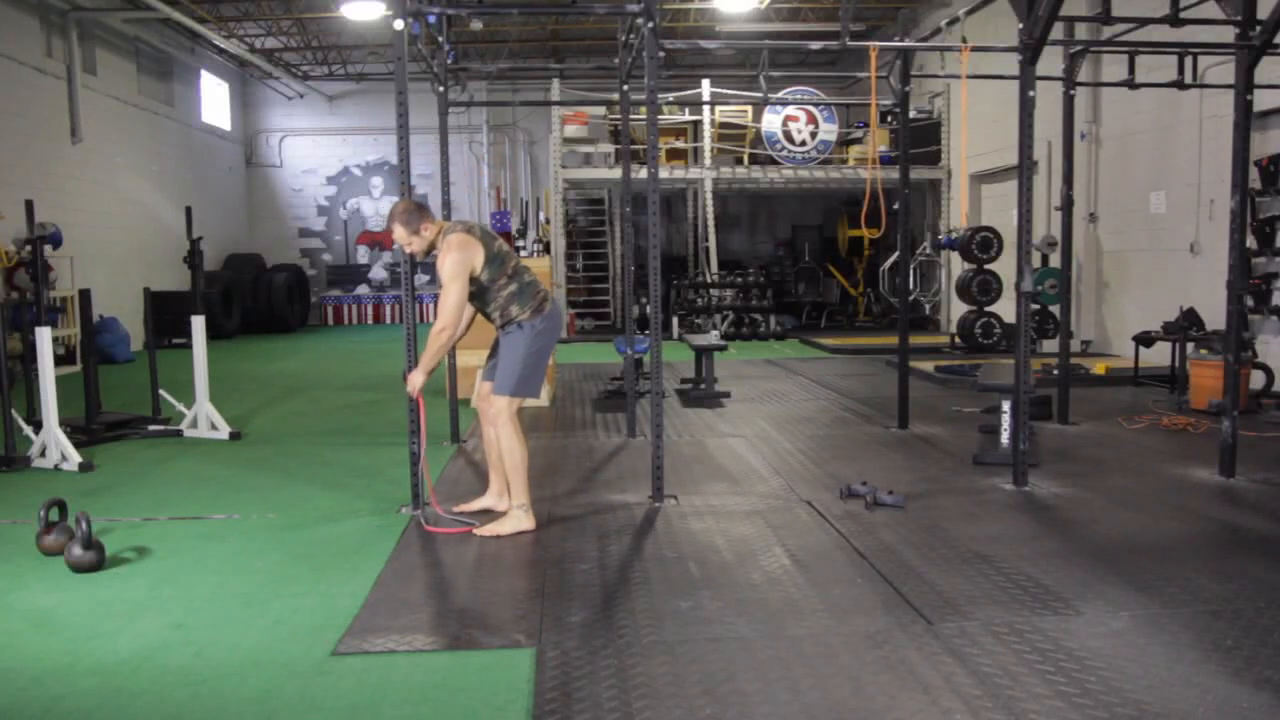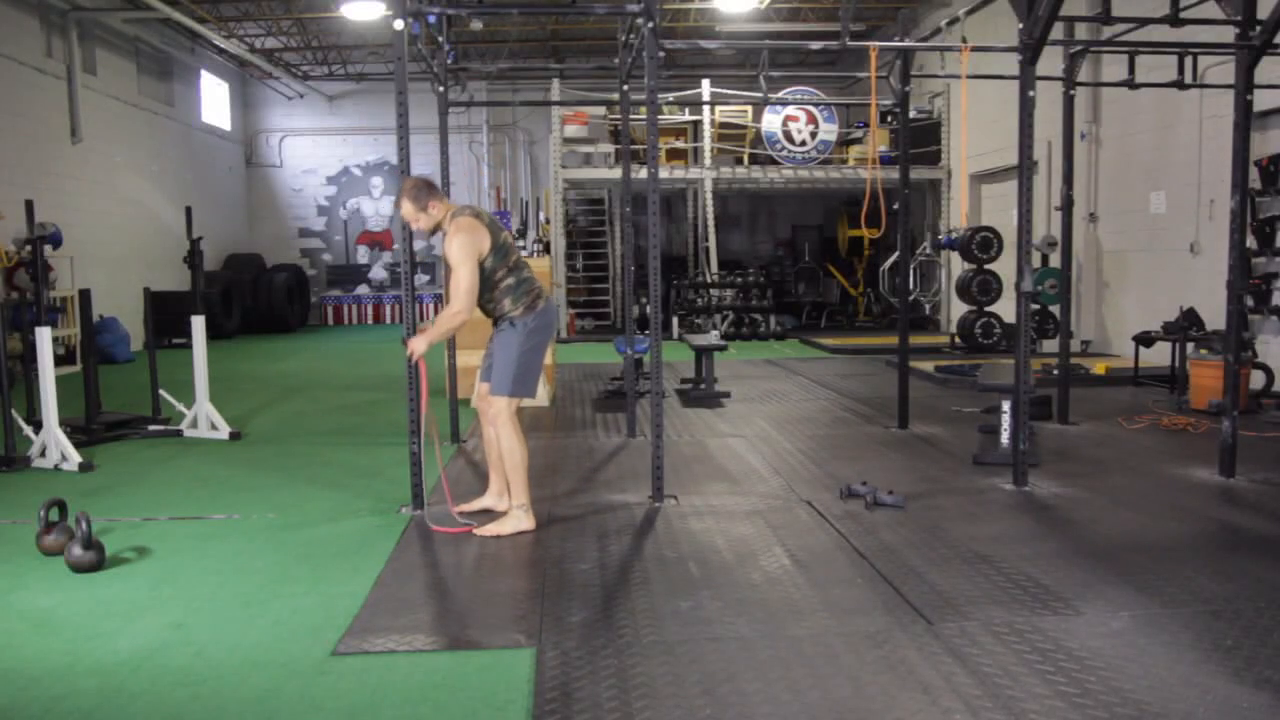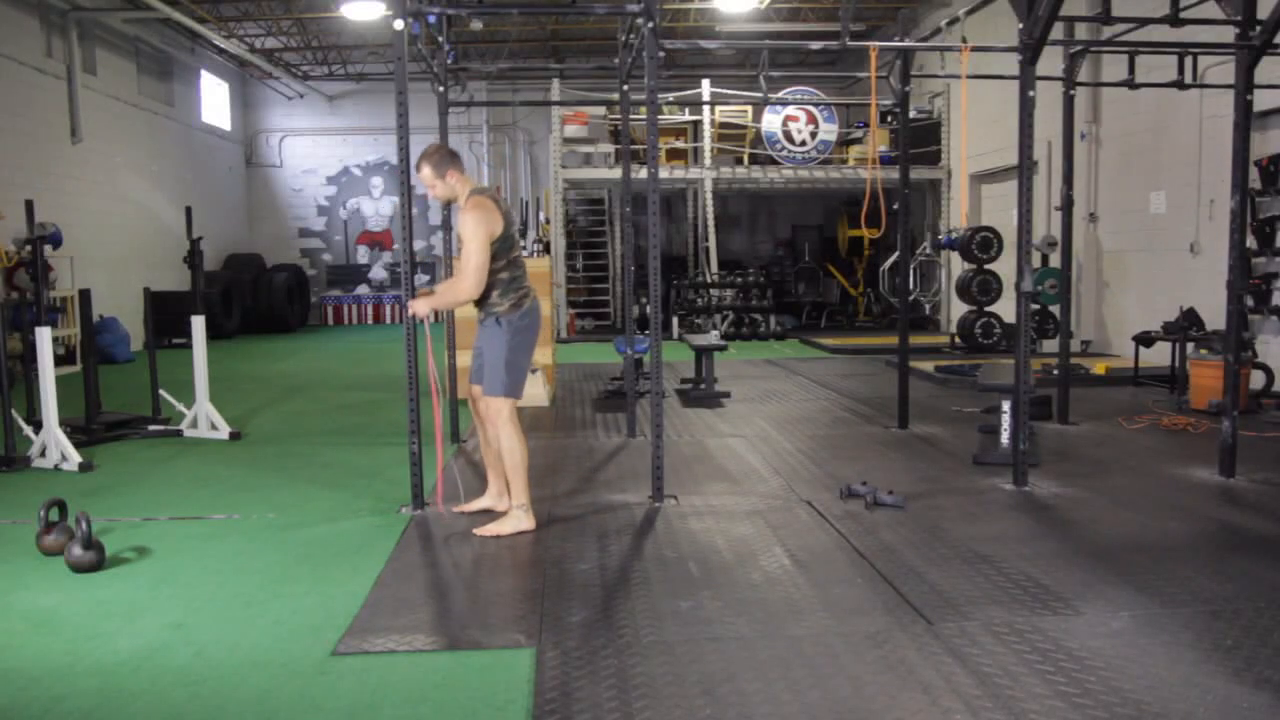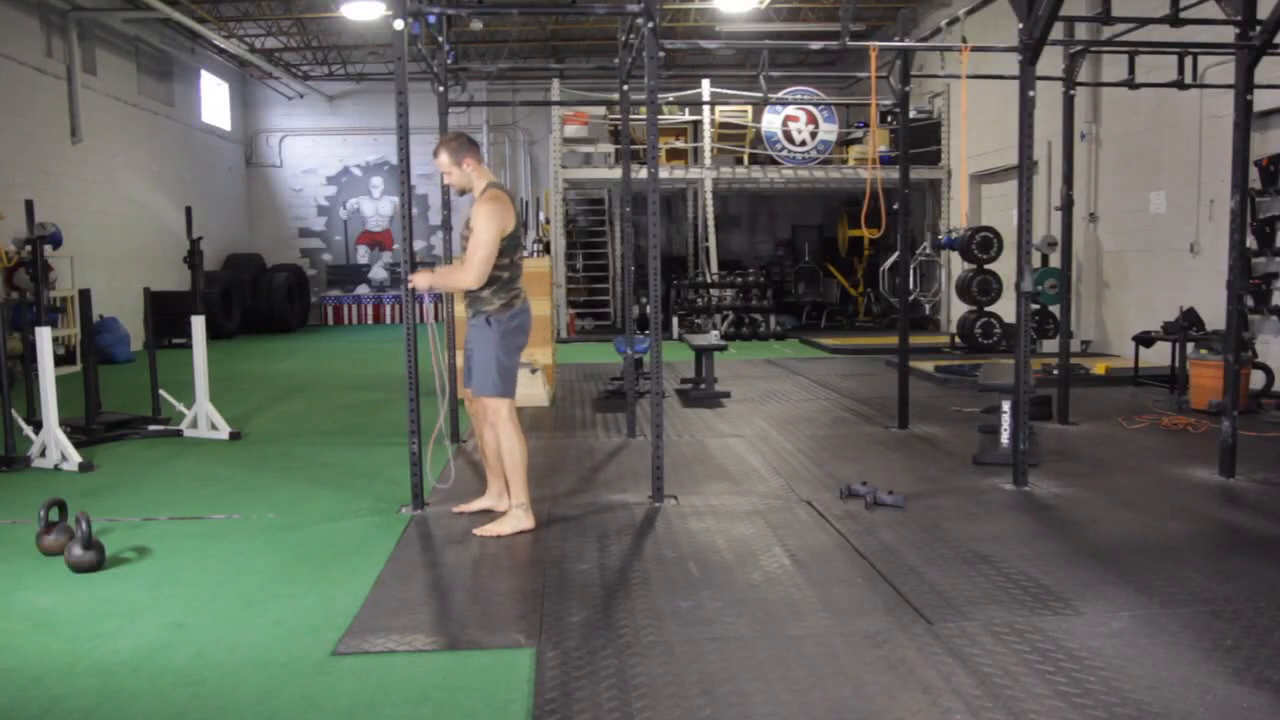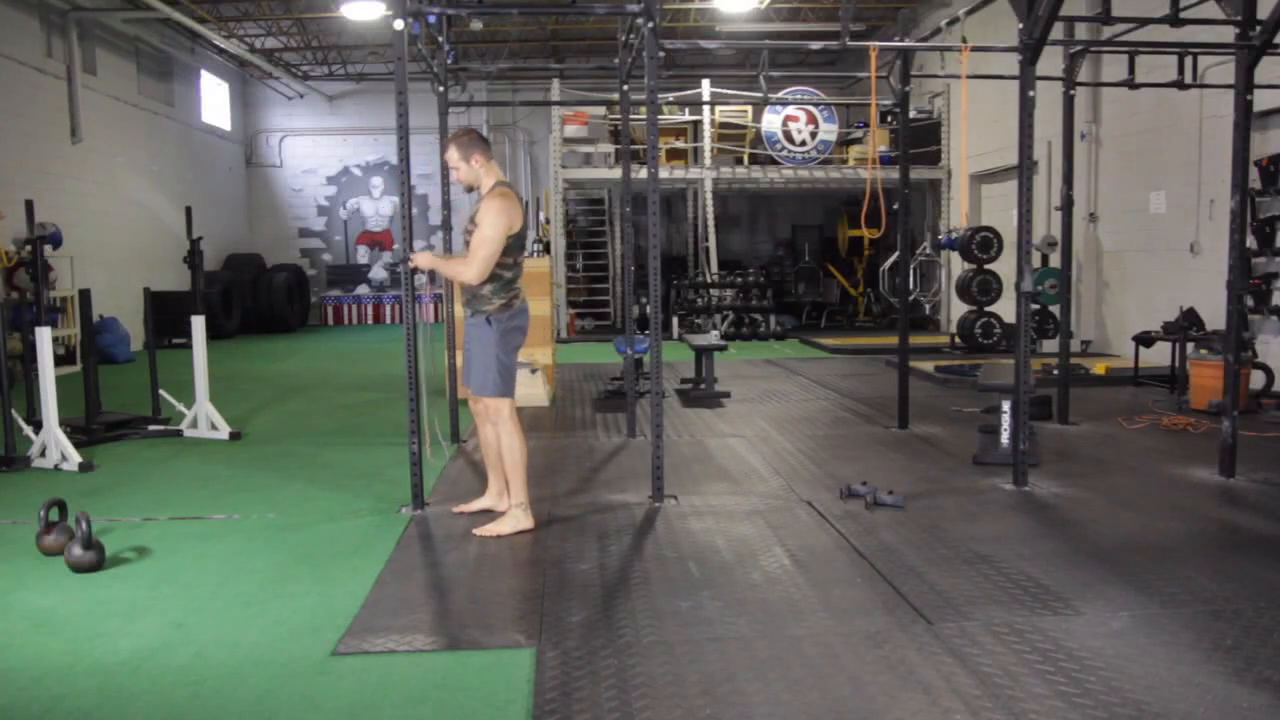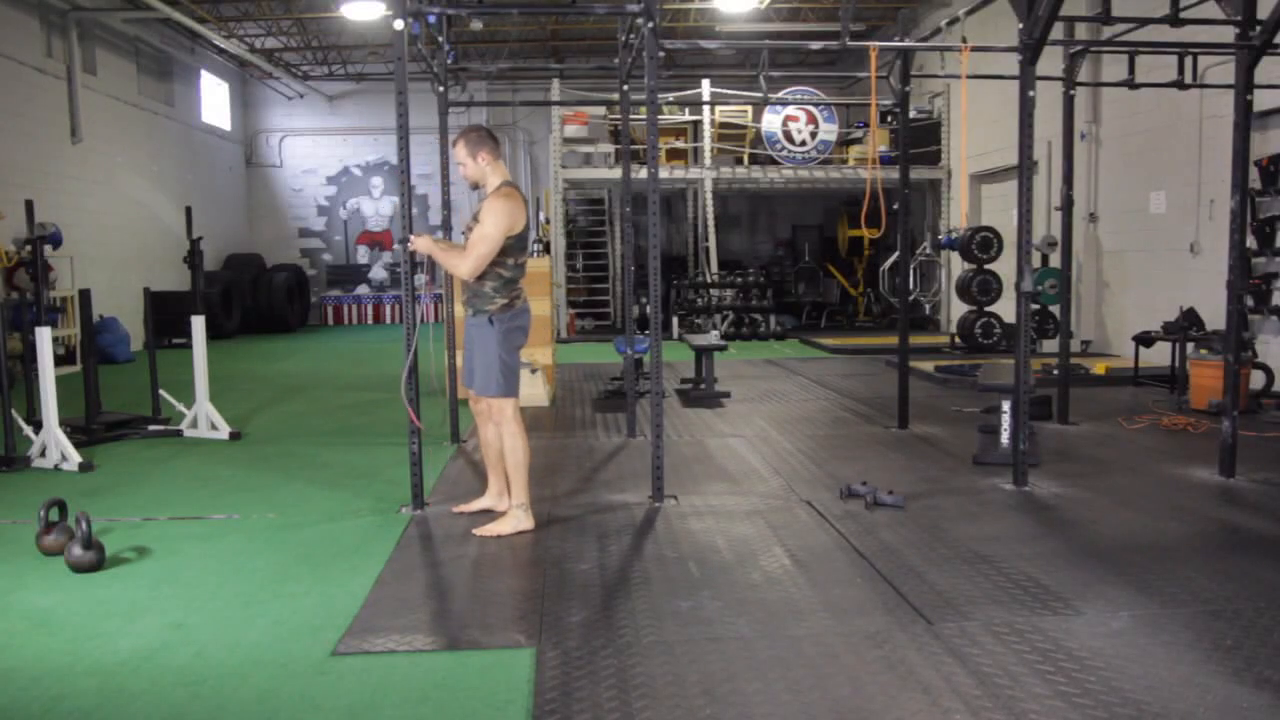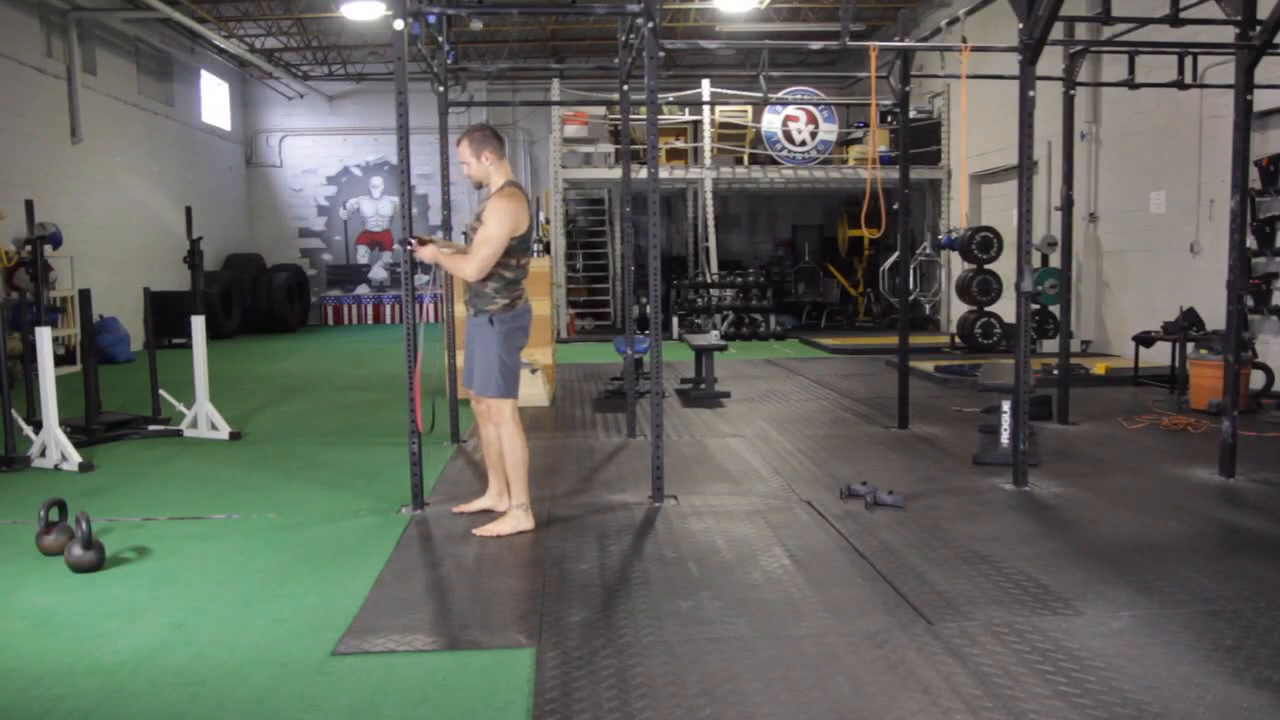
dt=0.2s
person 1, frame 1
left shoulder: (453, 252)
right shoulder: (458, 236)
left elbow: (445, 327)
right elbow: (467, 307)
left wrist: (421, 370)
right wrist: (435, 359)
left hip: (532, 323)
right hip: (519, 322)
left knee: (502, 412)
right knee: (485, 403)
left ankle: (521, 512)
right ankle: (498, 493)
person 1, frame 2
left shoulder: (460, 235)
right shoulder: (466, 220)
left elbow: (461, 310)
right elbow: (469, 294)
left wrist: (426, 339)
right wrist: (434, 330)
left hip: (526, 321)
right hip: (515, 319)
left knee: (501, 411)
right knee: (485, 403)
left ankle: (521, 512)
right ankle: (498, 493)
person 1, frame 3
left shoulder: (474, 211)
right shoulder: (481, 200)
left elbow: (471, 287)
left wrist: (430, 304)
right wrist: (436, 292)
left hip: (509, 318)
right hip: (500, 316)
left knee: (499, 411)
right knee: (480, 402)
left ankle: (521, 512)
right ankle: (497, 493)
person 1, frame 4
left shoulder: (489, 204)
right shoulder: (491, 197)
left elbow: (473, 277)
left wrist: (430, 280)
right wrist: (436, 273)
left hip: (498, 318)
right hip: (488, 316)
left knee: (499, 411)
right knee: (477, 403)
left ankle: (521, 511)
right ankle: (497, 494)
person 1, frame 5
left shoulder: (497, 202)
right shoulder: (494, 198)
left elbow: (475, 271)
left wrist: (432, 261)
right wrist: (439, 260)
left hip: (496, 318)
right hip: (485, 316)
left knee: (500, 411)
right knee: (481, 406)
left ankle: (520, 511)
right ankle: (497, 493)
person 1, frame 6
left shoulder: (502, 202)
right shoulder: (499, 197)
left elbow: (468, 267)
left wrist: (431, 247)
right wrist: (437, 245)
left hip: (498, 317)
right hip: (484, 315)
left knee: (503, 411)
right knee: (482, 405)
left ankle: (521, 511)
right ankle: (497, 493)
person 1, frame 7
left shoulder: (506, 202)
right shoulder: (501, 198)
left elbow: (473, 269)
left wrist: (437, 256)
right wrist: (440, 247)
left hip: (499, 318)
right hip: (486, 315)
left knee: (502, 412)
right knee: (483, 405)
left ankle: (521, 512)
right ankle: (497, 493)
